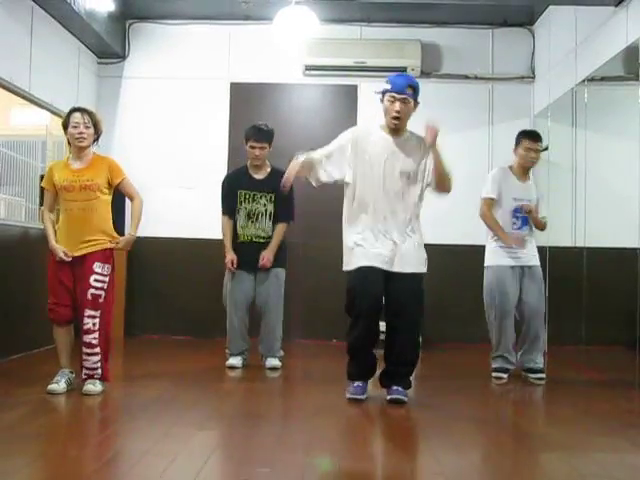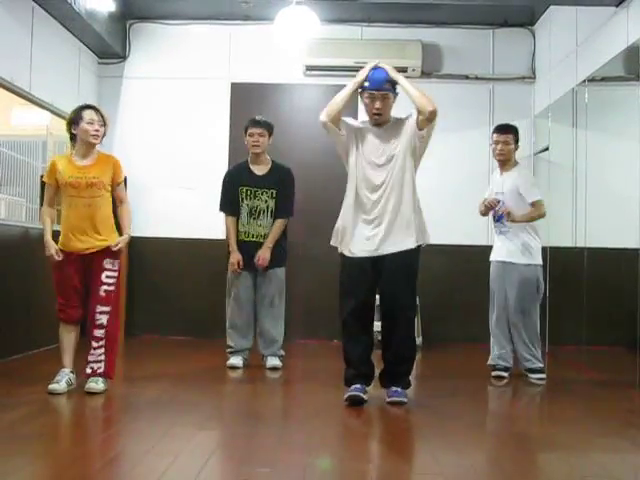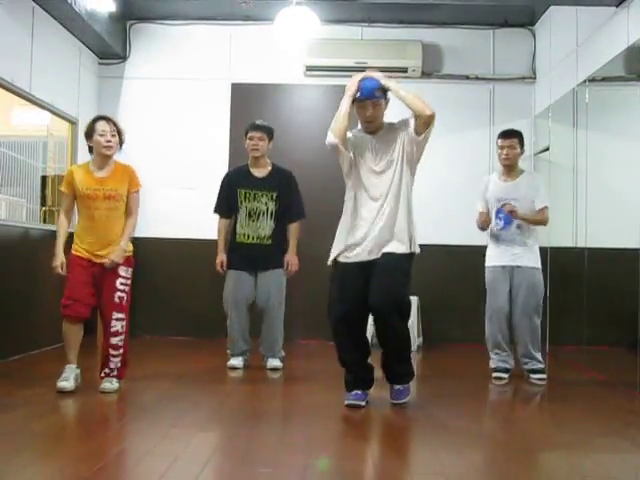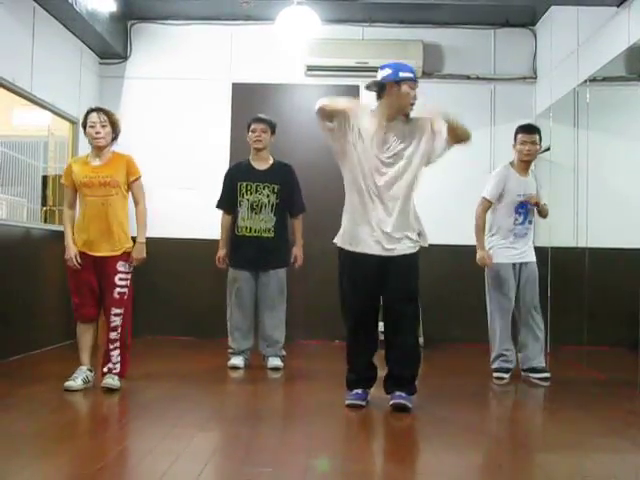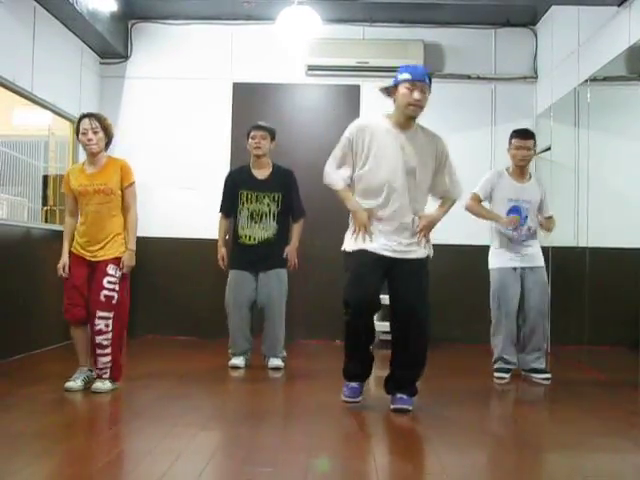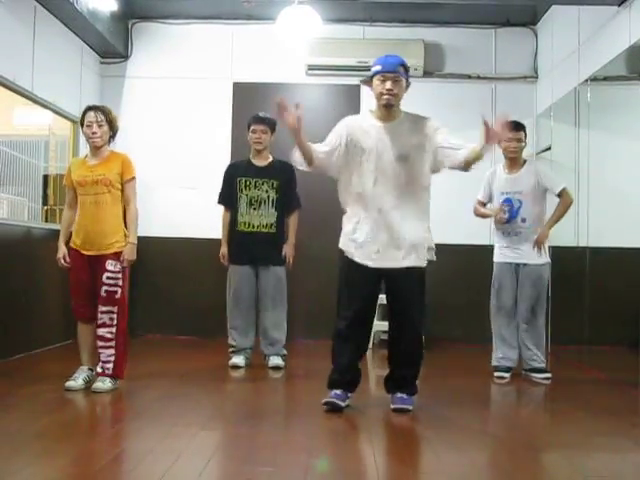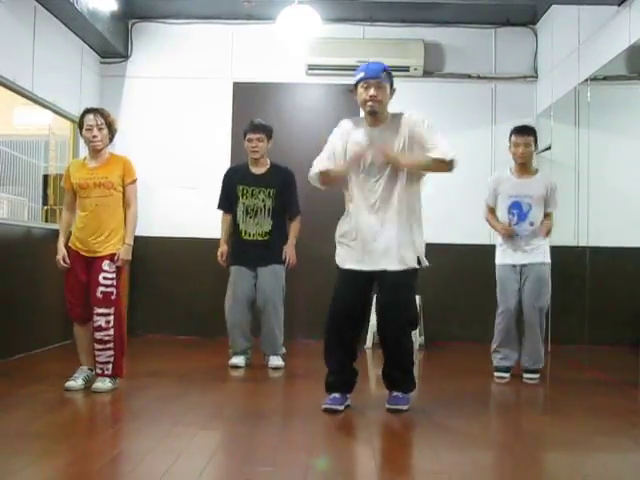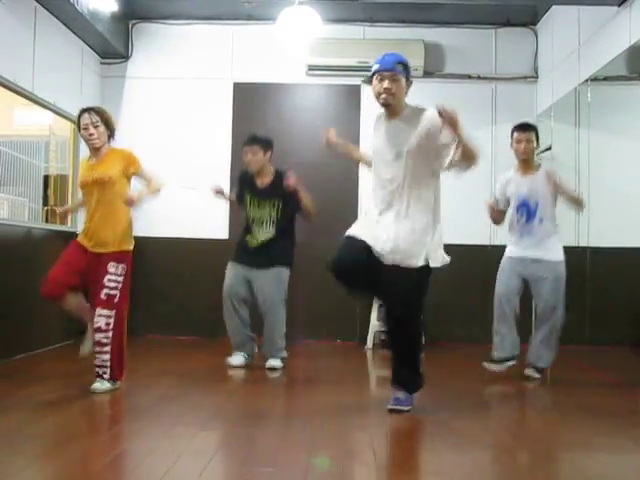
dt=0.3s
person 1, frame 1
left shoulder: (421, 145)
right shoulder: (357, 138)
left elbow: (444, 188)
right elbow: (319, 162)
left wrist: (434, 148)
right wrist: (299, 164)
left hip: (406, 250)
right hip: (363, 248)
left knee: (406, 319)
right knee: (364, 315)
left ankle: (398, 380)
right ankle: (359, 376)
person 1, frame 2
left shoulder: (409, 130)
right shoulder: (352, 132)
left elbow: (430, 111)
right elbow: (326, 118)
left wrist: (399, 78)
right wrist: (356, 81)
left hip: (401, 240)
right hip: (357, 240)
left knee: (399, 313)
right knee: (354, 313)
left ankle: (396, 381)
right ankle: (357, 380)
person 1, frame 3
left shoulder: (403, 136)
right shoulder: (351, 143)
left elbow: (427, 116)
right elbow: (335, 138)
left wrist: (391, 85)
right wrist: (349, 93)
left hip: (393, 245)
right hip: (351, 247)
left knee: (389, 313)
right knee: (343, 318)
left ankle: (400, 377)
right ankle: (357, 383)
person 1, frame 4
left shoulder: (420, 129)
right shoulder: (353, 123)
left elbow: (463, 137)
right elbow: (323, 108)
left wrist: (446, 120)
right wrist: (358, 107)
left hip: (402, 241)
right hip: (358, 240)
left knee: (403, 316)
right knee: (359, 316)
left ankle: (401, 386)
right ankle: (359, 383)
person 1, frame 5
left shoulder: (433, 144)
right shoulder: (364, 129)
left elbow: (450, 190)
right elbow: (334, 172)
left wrist: (434, 215)
right wrist: (353, 205)
left hip: (411, 246)
right hip: (367, 241)
left knee: (412, 319)
right knee: (358, 306)
left ankle: (402, 387)
right ankle: (356, 376)
person 1, frame 6
left shoulder: (424, 128)
right shoulder: (351, 127)
left elbow: (460, 160)
right elbow: (315, 162)
left wrist: (483, 146)
right wrist: (297, 135)
left hip: (409, 245)
right hip: (361, 242)
left knee: (407, 321)
right knee: (351, 317)
left ankle: (402, 387)
right ankle: (340, 385)
person 1, frame 7
left shoulder: (411, 125)
right shoulder: (346, 130)
left elbow: (446, 161)
right elbow: (320, 177)
left wrist: (400, 159)
right wrist: (349, 161)
left hip: (398, 244)
right hip: (355, 243)
left knee: (394, 319)
right knee: (341, 319)
left ankle: (399, 386)
right ankle: (339, 387)
person 1, frame 8
left shoulder: (430, 121)
right shoulder: (378, 124)
left elbow: (468, 161)
left wrist: (456, 129)
right wrist: (345, 148)
left hip: (414, 238)
right hip: (374, 227)
left knee: (404, 317)
right knee: (343, 265)
left ankle: (405, 386)
right ankle: (385, 296)
person 2, frame 1
left shoulder: (107, 165)
right shoulder: (55, 170)
left elbow: (135, 198)
right elbow: (48, 211)
left wrist: (132, 233)
right wrist: (52, 241)
left hip: (98, 249)
right hip: (64, 251)
left knee: (93, 313)
right knee: (60, 313)
left ankle: (95, 375)
right ankle: (65, 372)
person 2, frame 2
left shoulder: (111, 163)
right shoulder: (58, 164)
left elbow: (122, 202)
right elbow: (48, 205)
left wrist: (126, 233)
right wrist: (47, 238)
left hip: (104, 248)
right hip: (68, 249)
left knee: (102, 310)
right knee: (69, 311)
left ankle: (98, 373)
right ankle: (67, 372)
person 2, frame 3
left shoulder: (127, 173)
right shoulder: (74, 174)
left elbow: (132, 215)
right elbow: (64, 215)
left wrist: (122, 248)
right wrist: (59, 251)
left hip: (116, 256)
right hip: (82, 255)
left knee: (115, 318)
right knee: (73, 310)
left ankle: (111, 373)
right ankle: (72, 368)
person 2, frame 4
left shoulder: (125, 163)
right shoulder: (74, 167)
left elbow: (140, 204)
right elbow: (69, 208)
left wrist: (141, 242)
right wrist: (69, 243)
left hip: (118, 249)
right hip: (84, 249)
left knee: (116, 311)
right knee: (85, 310)
left ankle: (114, 370)
right ankle: (85, 369)
person 2, frame 5
left shoulder: (121, 167)
right shoulder: (72, 174)
left elbow: (131, 211)
right elbow: (70, 215)
left wrist: (131, 249)
right wrist: (64, 252)
left hip: (112, 253)
right hip: (80, 253)
left knee: (106, 315)
right knee: (75, 313)
left ankle: (107, 374)
right ankle: (85, 369)
person 2, frame 6
left shoulder: (122, 161)
right shoulder: (75, 167)
left elbow: (131, 205)
right elbow: (70, 207)
left wrist: (131, 242)
right wrist: (61, 242)
left hip: (112, 248)
right hip: (80, 248)
left knee: (109, 311)
right knee: (83, 311)
left ankle: (109, 372)
right ankle: (86, 368)
person 2, frame 7
left shoulder: (122, 164)
right shoulder: (73, 169)
left elbow: (131, 207)
right elbow: (68, 210)
left wrist: (128, 244)
right wrist: (60, 243)
left hip: (110, 249)
right hip: (77, 249)
left knee: (105, 311)
right knee: (79, 312)
left ankle: (109, 373)
right ankle: (86, 368)
person 2, frame 8
left shoulder: (124, 157)
right shoulder: (84, 166)
left elbow: (154, 184)
left wrist: (139, 195)
right wrist: (72, 207)
left hip: (116, 246)
right hip: (86, 243)
left knee: (107, 310)
right knee: (53, 286)
left ankle: (109, 375)
right ankle: (93, 325)
person 3, frame 1
left shoulder: (534, 186)
right shoulder: (499, 175)
left elbow: (542, 225)
right elbow: (485, 210)
left wrist: (535, 218)
right wrist: (506, 236)
left hip: (529, 260)
right hip: (499, 260)
left knee: (535, 312)
right knee: (502, 313)
left ankle: (531, 362)
right ankle: (502, 363)
person 3, frame 2
left shoulder: (523, 175)
right shoulder: (495, 175)
left elbow: (540, 210)
right elbow: (485, 208)
left wrist: (516, 217)
right wrist: (487, 207)
left hip: (524, 256)
right hip: (500, 254)
left knee: (522, 310)
right knee: (499, 310)
left ankle: (532, 363)
right ankle: (501, 361)
person 3, frame 3
left shoulder: (532, 182)
right shoulder: (489, 183)
left elbow: (544, 218)
right elbow: (481, 218)
left wrist: (520, 214)
right wrist: (483, 224)
left hip: (527, 260)
right hip: (497, 260)
left knee: (526, 314)
right knee: (495, 314)
left ankle: (532, 363)
right ankle: (501, 362)
person 3, frame 4
left shoulder: (533, 179)
right shoulder: (502, 174)
left elbow: (545, 214)
right elbow: (481, 209)
left wrist: (538, 203)
right wrist: (481, 248)
left hip: (526, 256)
right hip: (500, 256)
left knee: (530, 310)
right knee: (501, 310)
left ankle: (533, 363)
right ankle: (502, 363)
person 3, frame 5
left shoulder: (538, 186)
right shoulder: (495, 178)
left elbow: (549, 219)
right elbow: (470, 204)
left wrist: (547, 226)
right wrist: (497, 216)
left hip: (533, 261)
right hip: (502, 261)
left knee: (538, 313)
right knee: (503, 314)
left ankle: (533, 363)
right ankle: (504, 363)
person 3, frame 6
left shoulder: (537, 171)
right shoulder: (493, 174)
left elbow: (567, 198)
right elbow: (477, 207)
left wrist: (546, 228)
right wrist: (491, 213)
left hip: (535, 256)
right hip: (504, 255)
left knee: (531, 312)
right knee: (502, 309)
left ankle: (534, 362)
right ankle: (504, 361)
person 3, frame 7
left shoulder: (546, 183)
right shoulder: (498, 180)
left elbow: (549, 215)
right elbow: (489, 212)
left wrist: (546, 228)
right wrist: (499, 227)
left hip: (537, 258)
right hip: (507, 257)
left knee: (536, 309)
right knee: (507, 308)
left ankle: (531, 363)
right ankle: (504, 361)
person 3, frame 8
left shoulder: (550, 175)
right shoulder: (506, 180)
left elbow: (579, 205)
right elbow: (498, 219)
left wrist: (561, 188)
right wrist: (493, 211)
left hip: (548, 256)
right hip: (516, 254)
left knee: (550, 309)
right knee: (504, 296)
left ankle: (538, 360)
right ankle: (504, 353)
person 4, frame 1
left shoulder: (282, 179)
right shoulder: (233, 178)
left elbow: (284, 221)
right elbow: (227, 218)
left wrist: (271, 251)
right wrist: (229, 251)
left hip: (272, 256)
right hip: (240, 255)
left knee: (272, 306)
right knee: (236, 305)
left ankle: (271, 353)
right ankle: (237, 352)
person 4, frame 2
left shoulder: (284, 174)
right shoulder: (234, 174)
left elbow: (283, 217)
right elbow: (229, 216)
left wrist: (267, 248)
right wrist: (233, 250)
left hip: (272, 252)
right hip: (241, 251)
left knee: (271, 304)
right knee: (239, 302)
left ankle: (272, 352)
right ankle: (238, 350)
person 4, frame 3
left shoulder: (284, 178)
right shoulder: (233, 177)
left elbow: (294, 218)
right elbow: (224, 218)
left wrist: (292, 252)
right wrist: (221, 251)
left hip: (273, 257)
right hip: (239, 255)
left knee: (273, 307)
right knee: (235, 305)
left ankle: (272, 354)
right ankle: (238, 352)
person 4, frame 4
left shoulder: (285, 172)
right shoulder: (235, 172)
left elbow: (296, 213)
right elbow: (227, 213)
left wrist: (298, 245)
right wrist: (222, 246)
left hip: (274, 252)
right hip: (241, 251)
left knee: (273, 304)
right knee: (240, 303)
left ankle: (273, 352)
right ankle: (239, 351)
person 4, frame 5
left shoulder: (285, 177)
right shoulder: (235, 177)
left elbow: (297, 216)
right elbow: (226, 215)
left wrist: (293, 245)
right wrist: (221, 244)
left hip: (274, 255)
right hip: (241, 254)
left knee: (274, 305)
right knee: (236, 304)
left ankle: (274, 353)
right ankle: (239, 352)
person 4, frame 6
left shoulder: (284, 170)
right shoulder: (234, 170)
left elbow: (292, 211)
right elbow: (228, 209)
left wrist: (290, 242)
right wrist: (224, 243)
left hip: (272, 249)
right hip: (241, 248)
left knee: (273, 301)
right knee: (240, 300)
left ankle: (274, 351)
right ankle: (240, 350)
person 4, frame 7
left shoulder: (284, 176)
right shoulder: (233, 175)
left elbow: (294, 215)
right elbow: (227, 212)
left wrist: (291, 245)
right wrist: (224, 242)
left hip: (272, 255)
right hip: (241, 254)
left knee: (271, 301)
right knee: (237, 302)
left ankle: (274, 351)
right ankle: (241, 350)
person 4, frame 8
left shoulder: (287, 183)
right shoulder: (244, 179)
left elbow: (309, 212)
left wrist: (298, 188)
right wrist: (226, 196)
left hip: (276, 260)
right hip: (245, 256)
left knee: (272, 303)
right knee: (232, 294)
left ankle: (275, 354)
right ankle: (242, 349)
